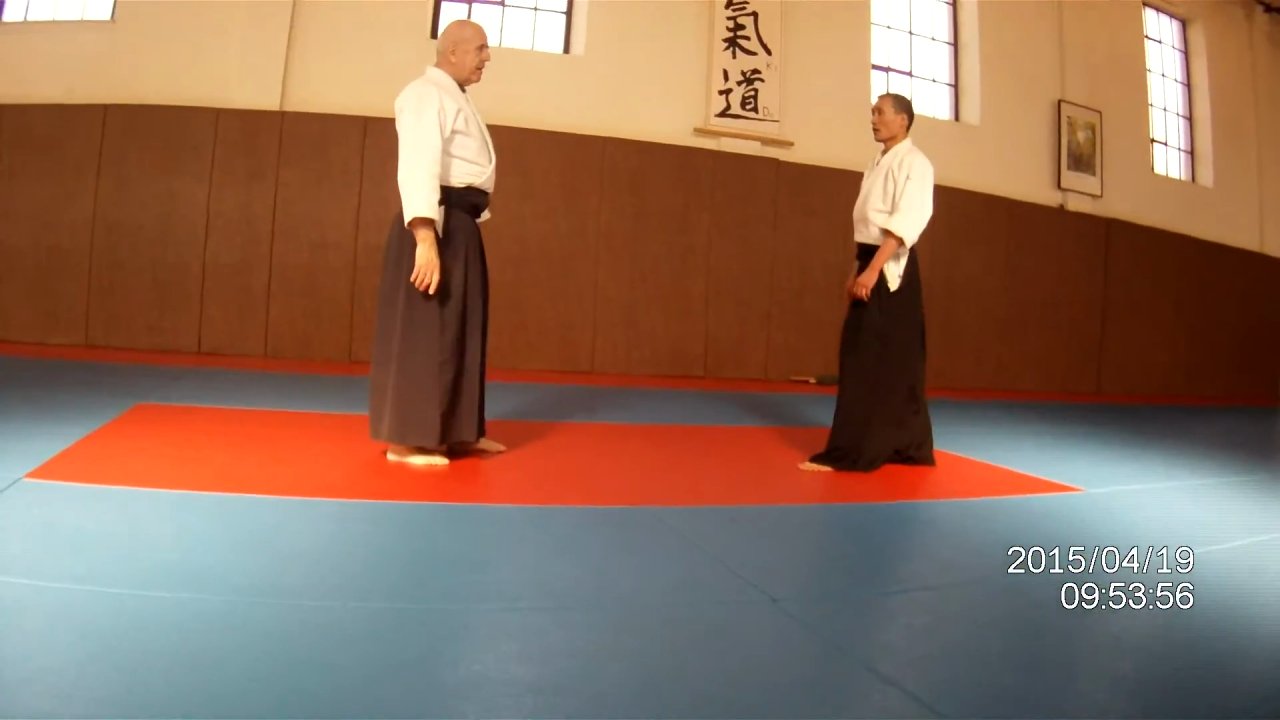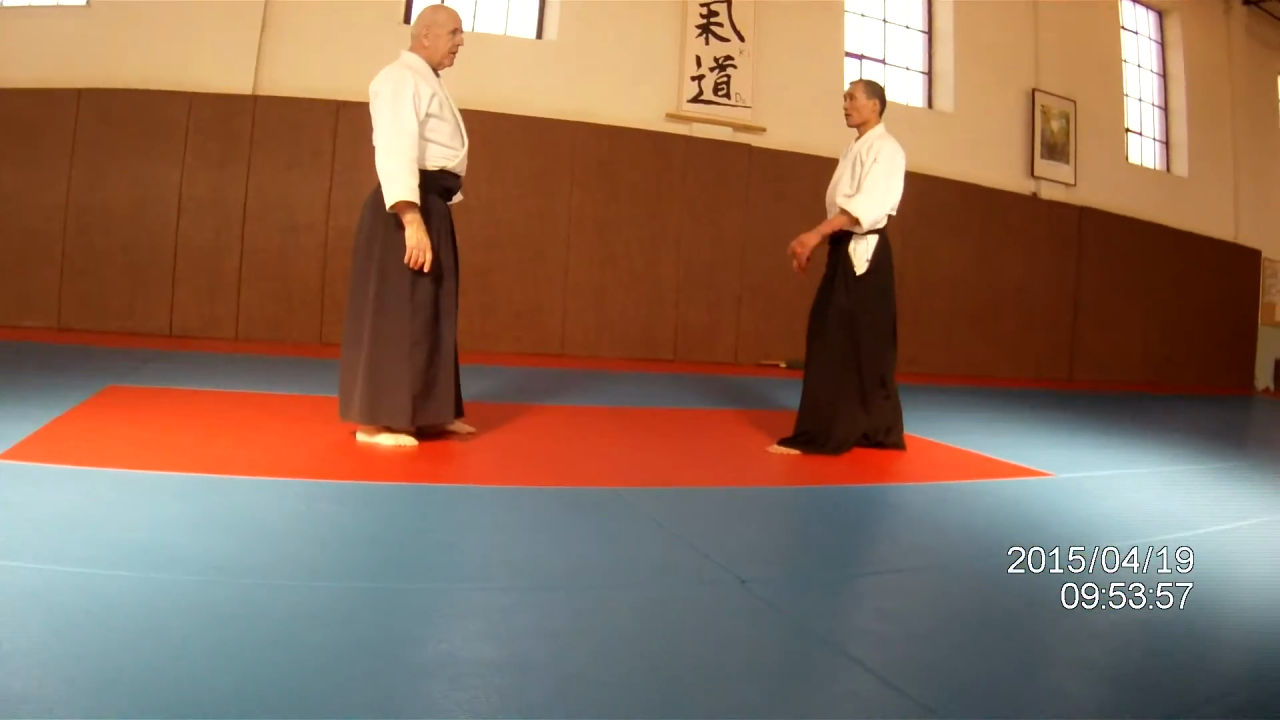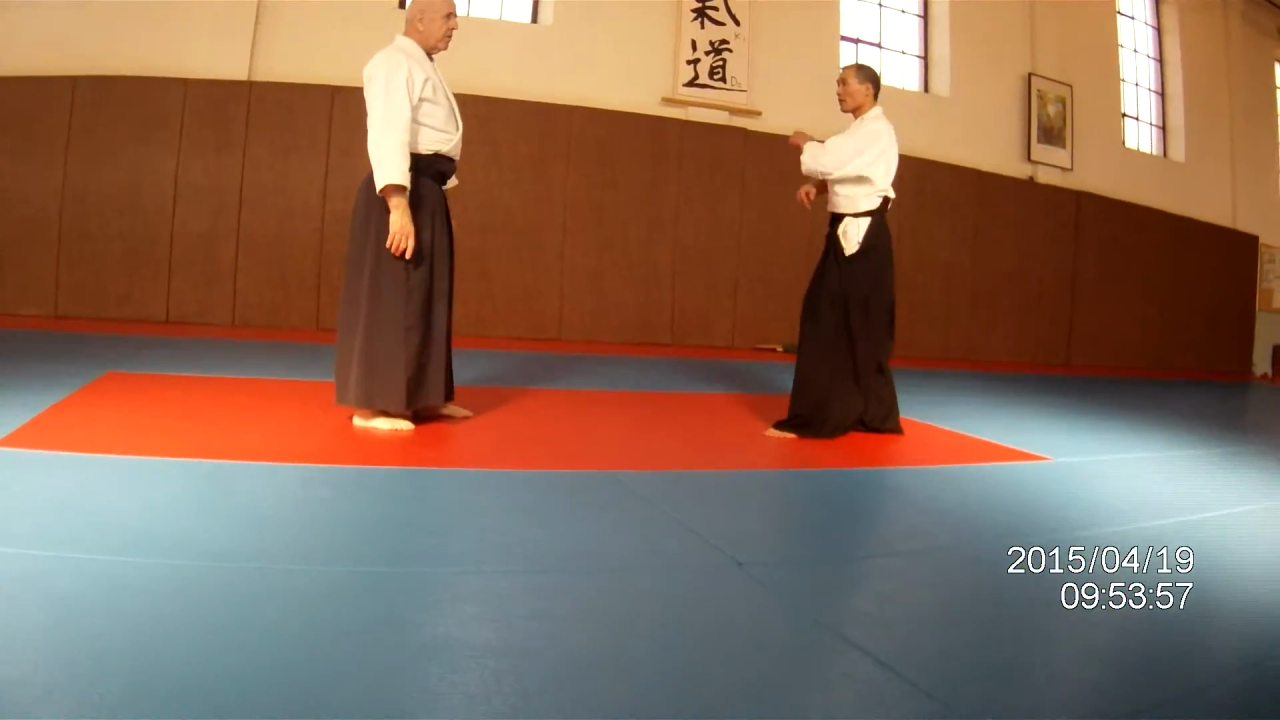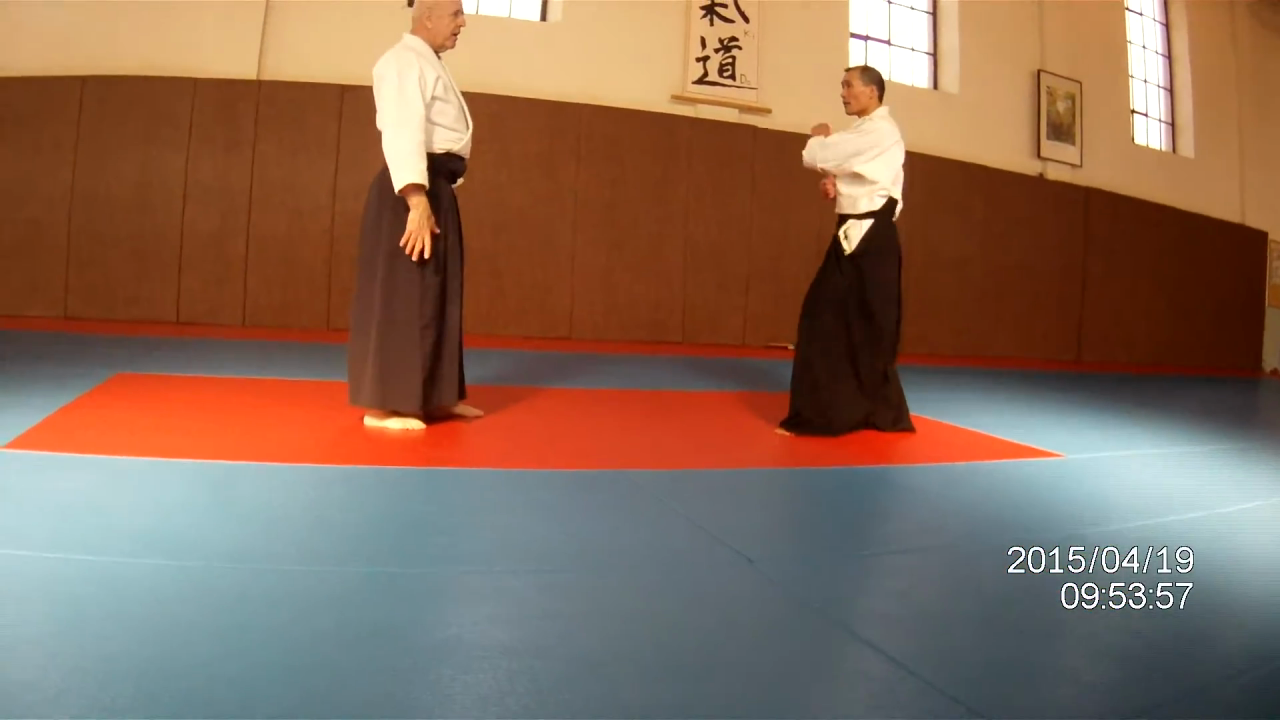
dt=0.4s
person 1, frame 1
left shoulder: (455, 99)
right shoulder: (426, 95)
right elbow: (418, 168)
right wrist: (426, 239)
left hip: (459, 227)
right hip: (435, 226)
left knee: (459, 331)
right knee: (423, 332)
left ankle: (454, 432)
right ankle: (405, 441)
person 1, frame 2
left shoulder: (428, 83)
right shoulder: (401, 79)
right elbow: (396, 152)
right wrist: (412, 220)
left hip: (432, 208)
right hip: (407, 210)
left knee: (430, 314)
right knee: (393, 313)
left ankle: (424, 415)
right ankle: (374, 422)
person 1, frame 3
left shoulder: (422, 67)
right shoulder: (395, 63)
right elbow: (387, 136)
right wrist: (399, 203)
left hip: (426, 193)
right hip: (402, 193)
left knee: (425, 297)
right knee: (390, 297)
left ankle: (421, 397)
right ankle: (370, 405)
person 1, frame 4
left shoulder: (429, 65)
right shoulder: (404, 60)
right elbow: (402, 134)
right wrist: (418, 202)
left hip: (435, 191)
right hip: (411, 192)
left knee: (433, 297)
right knee: (400, 297)
left ankle: (432, 397)
right ankle: (381, 406)
person 2, frame 1
left shoulder: (913, 163)
right shoulder: (879, 163)
left elbow: (906, 223)
left wrist: (873, 269)
right wrist: (858, 270)
left hip: (891, 270)
right hip: (873, 267)
left knee: (871, 359)
right knee: (891, 360)
left ankle: (848, 452)
right ankle: (906, 445)
person 2, frame 2
left shoulder: (885, 148)
right shoulder: (857, 148)
left elbow: (868, 205)
left wrist: (814, 235)
right wrist: (813, 242)
left hip: (864, 254)
right hip: (847, 251)
left knee: (837, 342)
right knee: (862, 344)
left ankle: (817, 435)
right ankle: (876, 429)
person 2, frame 3
left shoulder: (874, 130)
right shoulder: (860, 130)
left elbow: (820, 160)
right elbow: (834, 171)
left wrist: (803, 143)
right wrist: (812, 186)
left hip: (860, 236)
right hip: (856, 234)
left knee: (828, 323)
right knee: (860, 327)
left ankle: (811, 418)
right ankle: (871, 413)
person 2, frame 4
left shoulder: (879, 131)
right shoulder: (868, 131)
left elbow: (817, 154)
right elbow: (845, 173)
left wrist: (819, 136)
right wrist: (832, 184)
left hip: (864, 238)
right hip: (866, 237)
left knee: (825, 319)
right knee: (866, 329)
left ankle: (816, 415)
right ankle: (882, 411)
